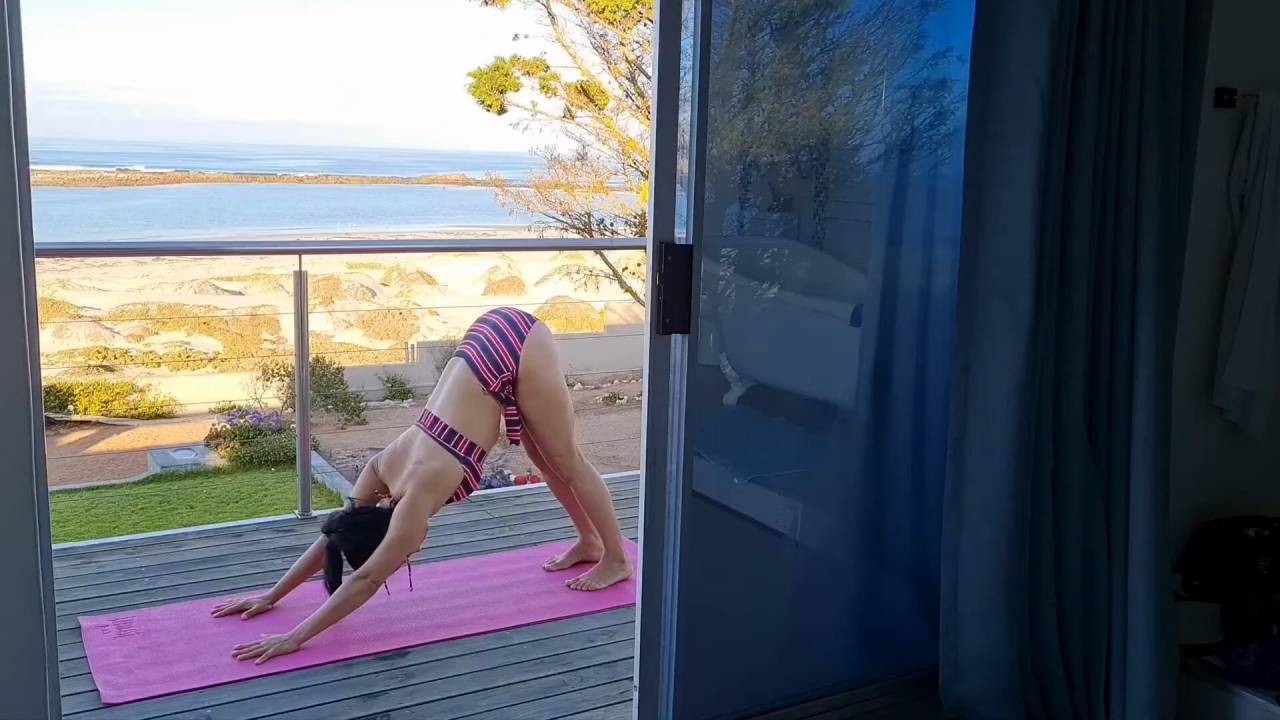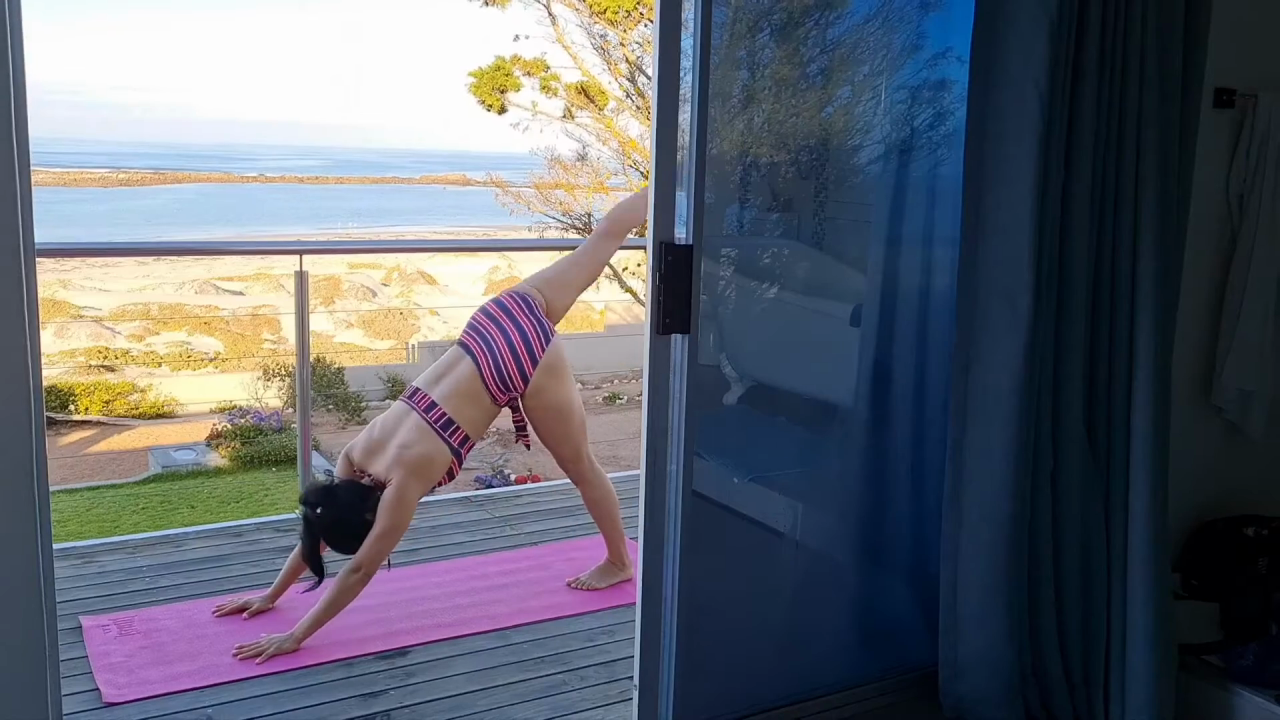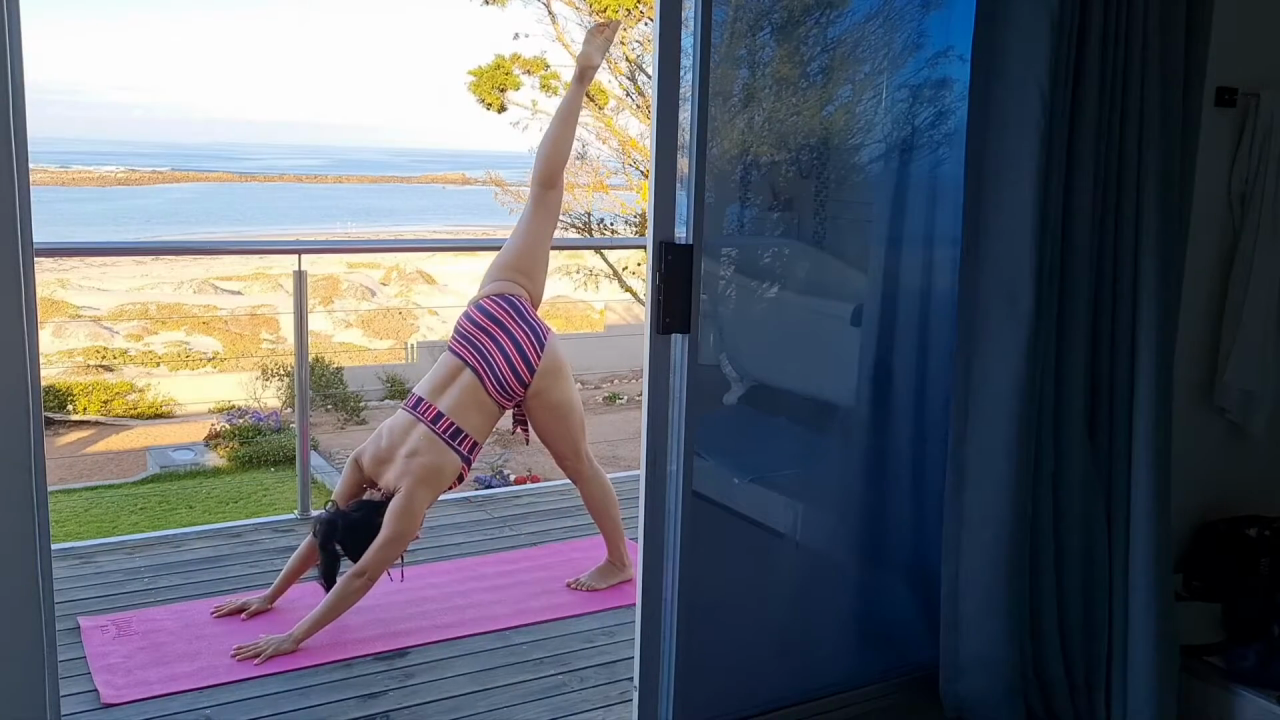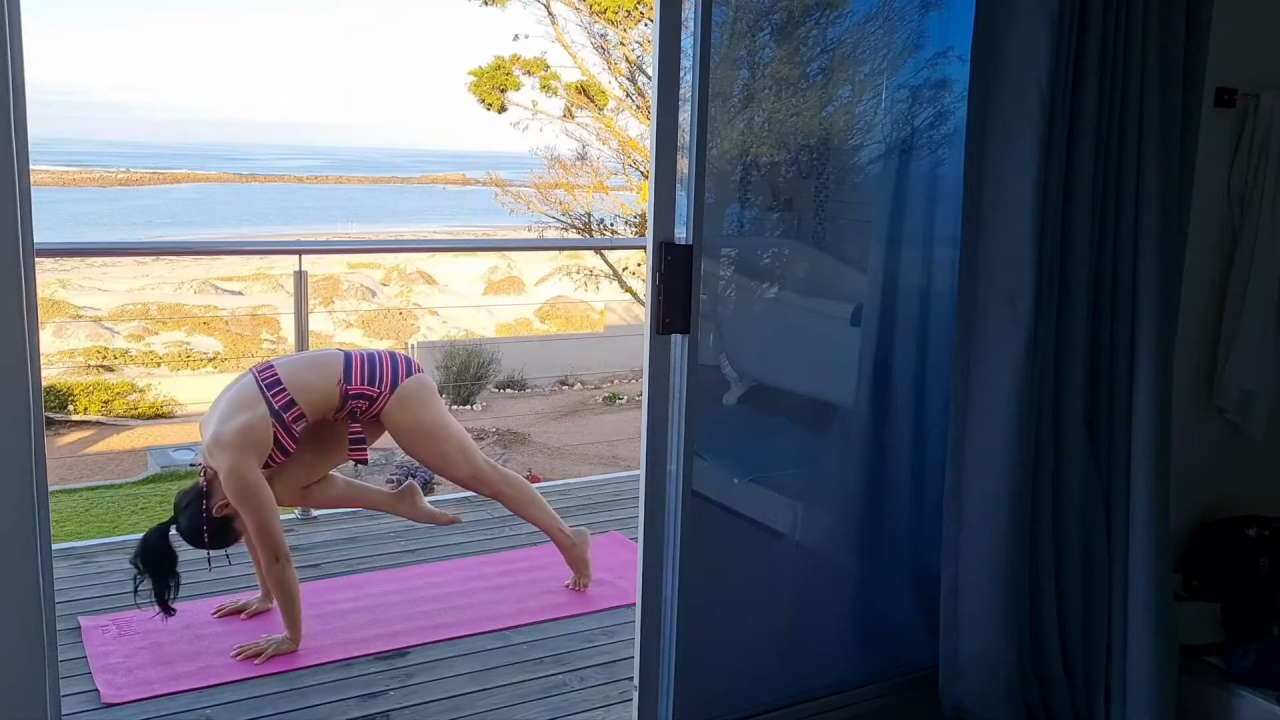
dt=1s
person 1, frame 1
left shoulder: (419, 489)
right shoulder: (384, 467)
left elbow: (367, 580)
right elbow: (335, 534)
left wrist: (295, 637)
right wrist: (271, 596)
left hip: (513, 344)
right hip: (494, 338)
left knee: (566, 461)
right knee: (545, 461)
left ankle: (616, 559)
right ankle: (589, 543)
person 1, frame 2
left shoulder: (399, 486)
right shoulder: (360, 453)
left elbow: (361, 570)
right elbow: (319, 518)
left wrist: (295, 633)
right wrist: (271, 595)
left hip: (522, 345)
right hip: (503, 318)
left knee: (579, 466)
right knee: (591, 254)
left ankle: (621, 562)
person 1, frame 3
left shoulder: (411, 487)
right shoulder: (371, 458)
left elbow: (360, 577)
right elbow: (325, 530)
left wrist: (292, 638)
right wrist: (267, 597)
left hip: (518, 351)
right hip: (495, 318)
left knee: (579, 465)
right knee: (543, 190)
left ankle: (621, 564)
right ankle: (581, 78)
person 1, frame 4
left shoulder: (231, 462)
right shoulder: (215, 441)
left elbow: (275, 552)
right elbow: (257, 520)
left wrist: (292, 637)
right wrist: (265, 594)
left hip: (380, 383)
right hip: (363, 389)
left knee: (478, 474)
right knee: (282, 485)
left ankle: (570, 540)
right ankle: (401, 502)
